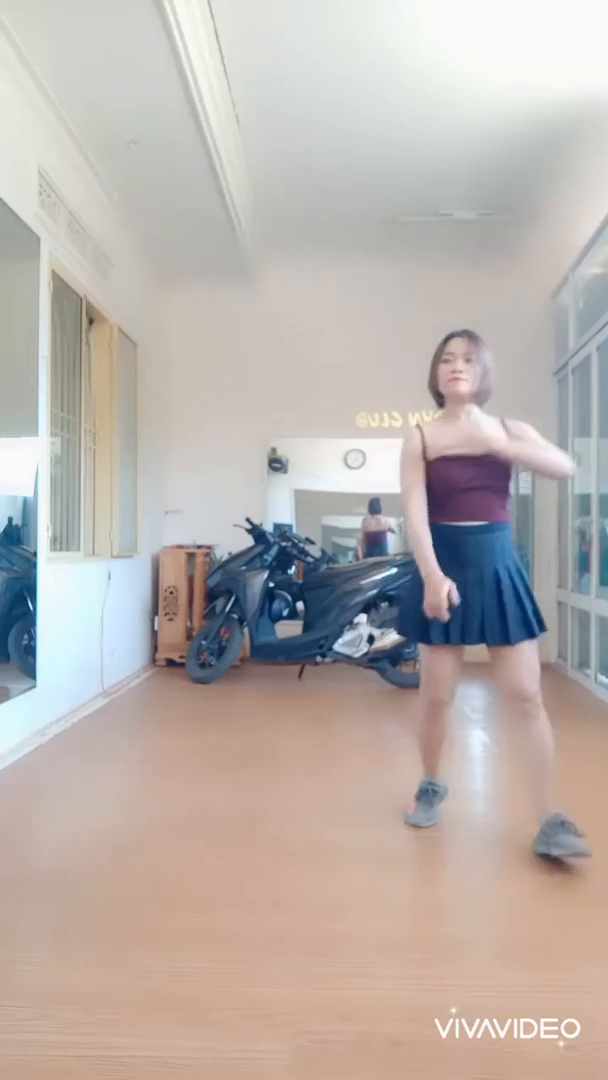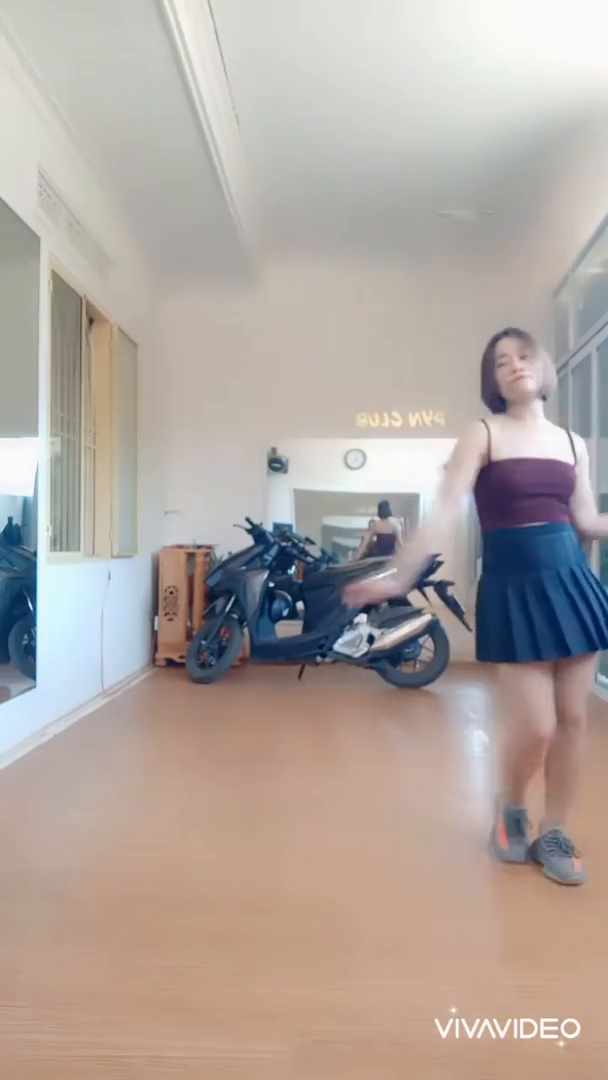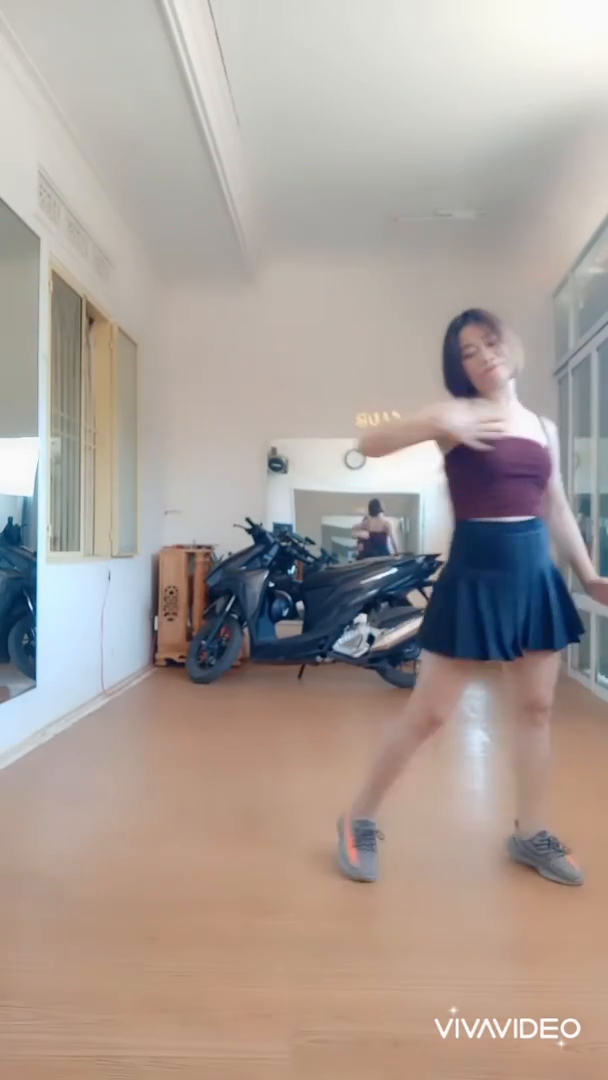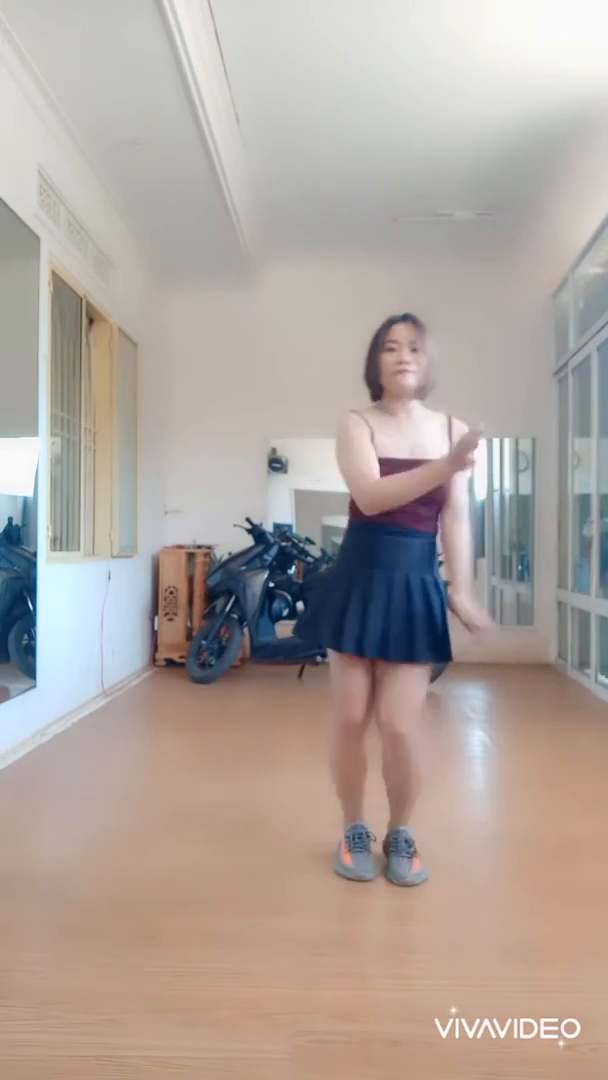
dt=0.5s
person 1, frame 1
left shoulder: (511, 431)
right shoulder: (420, 437)
left elbow: (565, 467)
right elbow: (415, 514)
left wrist: (499, 446)
right wrist: (431, 576)
left hip: (499, 570)
right hip: (443, 572)
left knee: (528, 698)
right knee: (436, 698)
left ankle: (551, 823)
right ankle: (431, 785)
person 1, frame 2
right shoulder: (480, 435)
right elbow: (446, 508)
right wrist: (398, 572)
right hip: (506, 585)
right knee: (537, 726)
left ankle: (553, 833)
right ankle: (511, 807)
person 1, frame 3
left shoulder: (543, 427)
right shoulder: (456, 411)
left elbow: (557, 509)
right elbow: (372, 445)
right wrist: (439, 426)
left hip: (537, 576)
right hip: (475, 576)
left knee: (535, 710)
right knee: (428, 714)
left ankle: (530, 834)
right ankle: (359, 821)
person 1, frame 4
left shoulder: (452, 429)
right shoulder: (357, 424)
left elbow: (456, 516)
right elbow: (370, 497)
left wrist: (464, 588)
right wrist: (440, 469)
left hip: (416, 585)
right hip: (356, 579)
left knee: (398, 728)
right knee: (351, 718)
left ankle: (401, 834)
right ankle: (356, 831)
